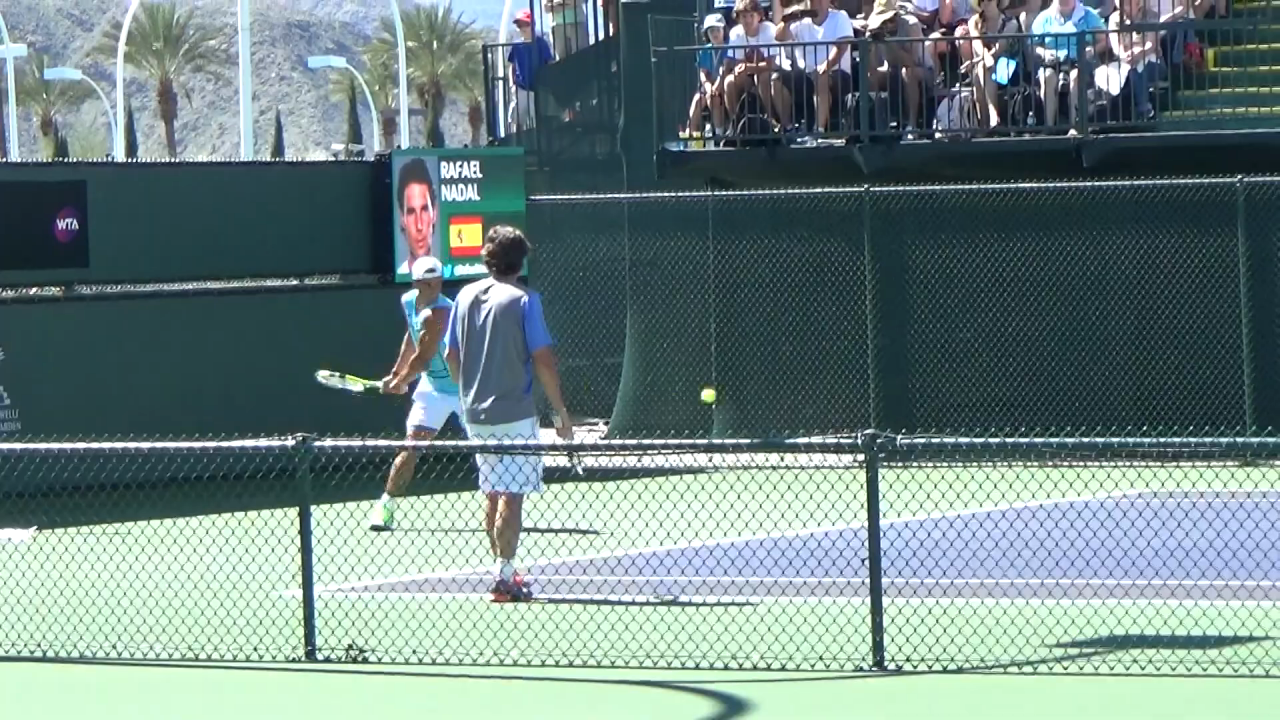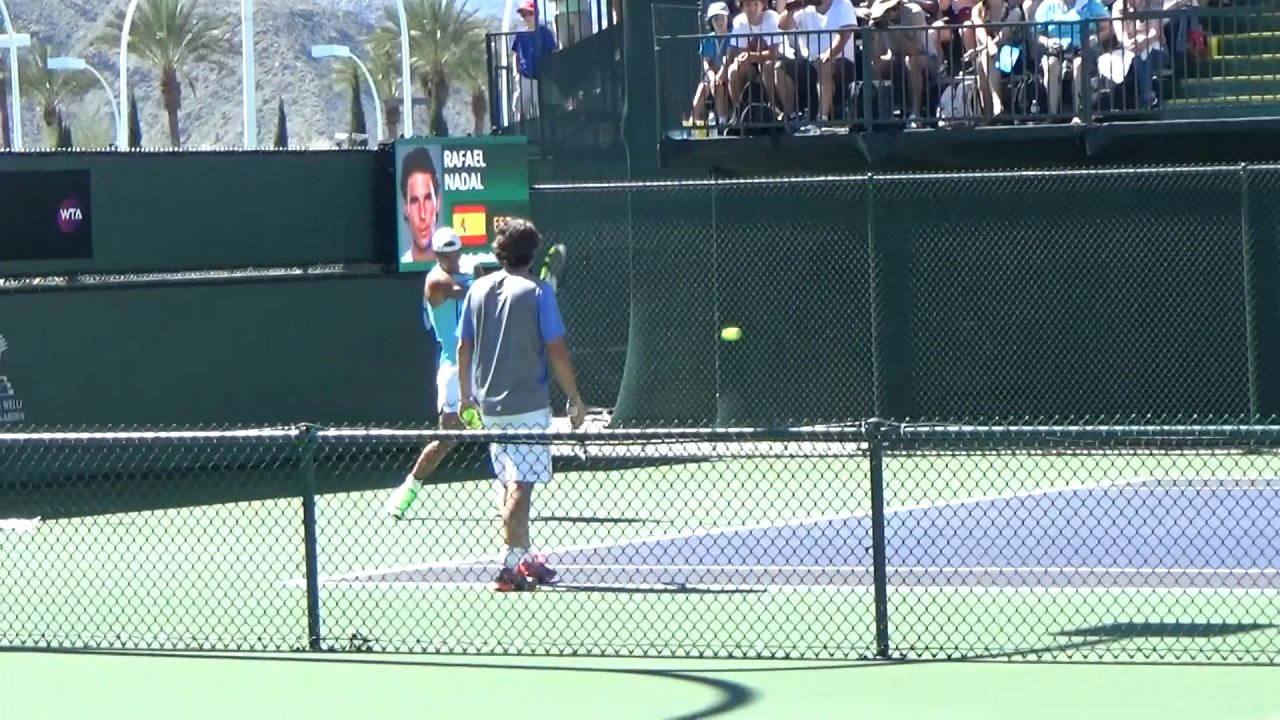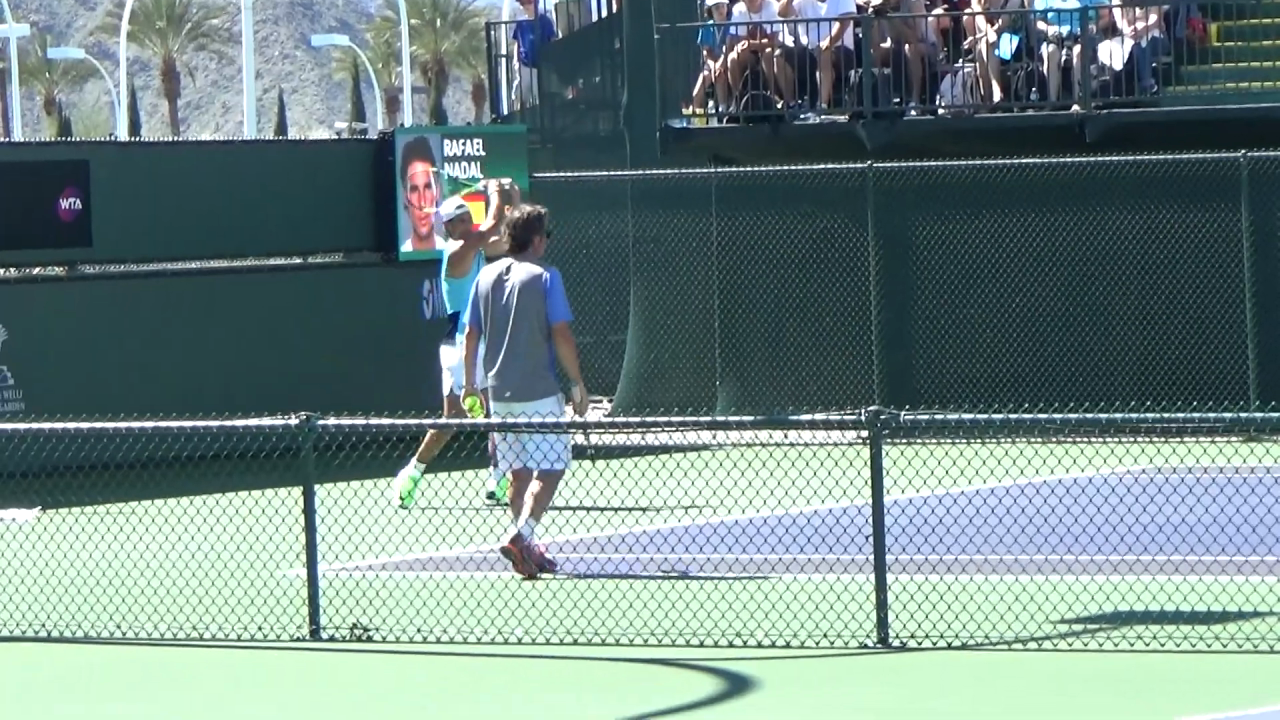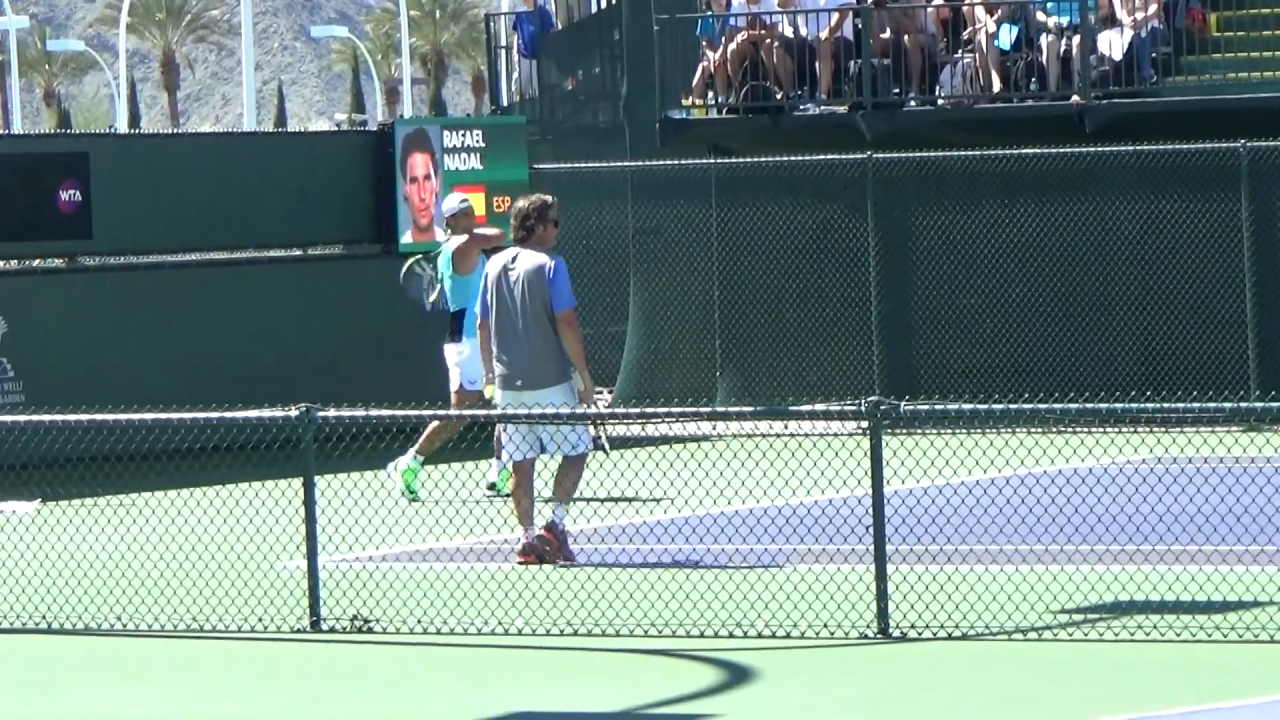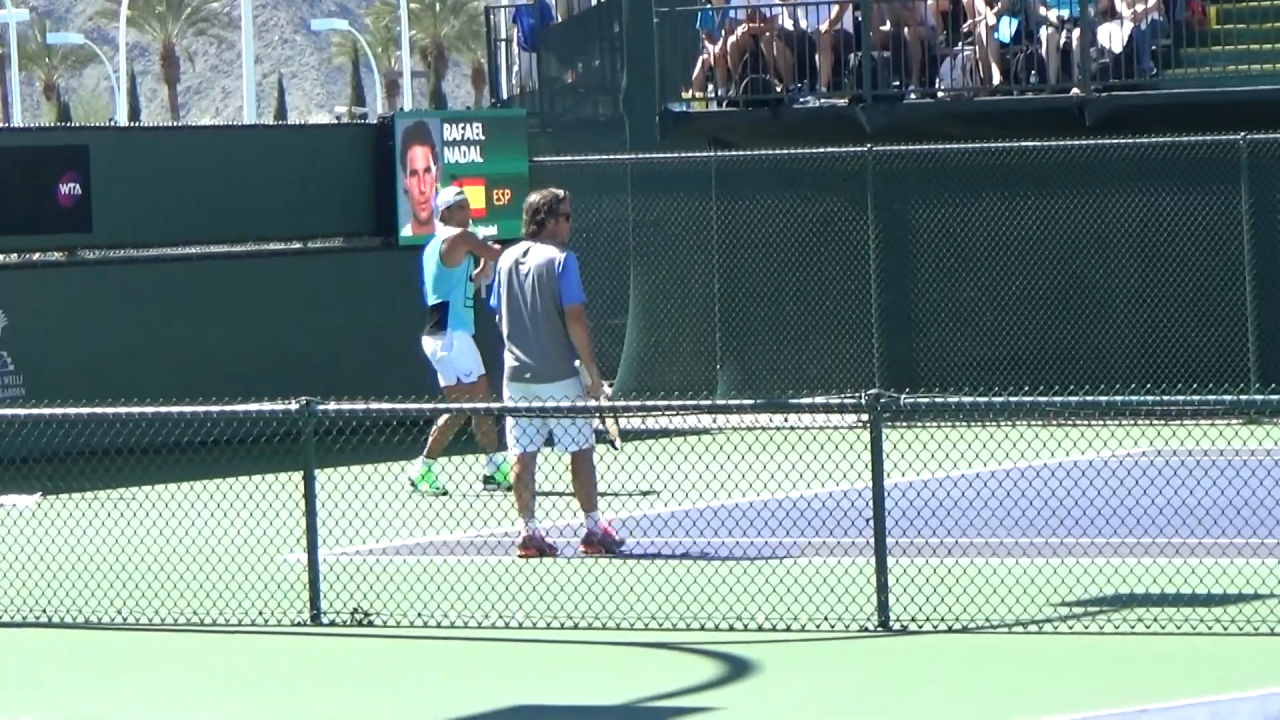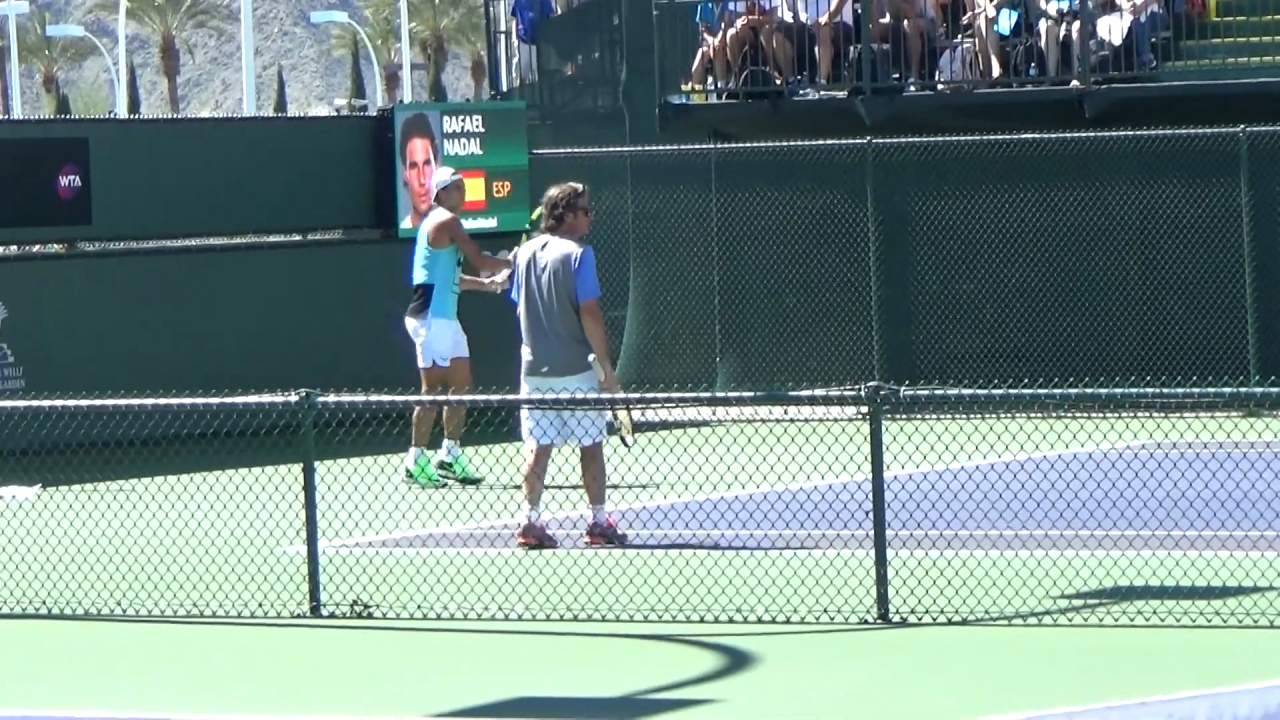
dt=0.2s
person 1, frame 1
left shoulder: (465, 296)
right shoulder: (523, 300)
left elbow: (452, 355)
right elbow: (542, 360)
right wrist: (561, 411)
left hip: (476, 415)
right hip: (514, 414)
left knee: (492, 494)
right knee: (510, 497)
left ankle: (504, 569)
right ankle: (505, 580)
person 1, frame 2
left shoulder: (477, 289)
right shoulder: (538, 292)
left elbow: (464, 348)
right elbow: (556, 351)
left wrist: (466, 395)
right wrist: (575, 399)
left hip: (491, 406)
right hip: (528, 406)
left knee: (513, 484)
right knee: (521, 487)
left ankle: (525, 559)
right ankle: (509, 568)
person 1, frame 3
left shoulder: (486, 276)
right shoulder: (545, 277)
left elbow: (471, 335)
right elbow: (562, 335)
left wrist: (470, 382)
right wrist: (579, 385)
left hip: (501, 393)
right hip: (540, 393)
left knee: (519, 473)
right knee: (550, 470)
left ankle: (527, 547)
right ankle: (519, 535)
person 1, frame 4
left shoulder: (494, 265)
right shoulder: (551, 265)
left elbow: (483, 326)
right elbow: (566, 323)
left wrist: (490, 370)
right wrist: (584, 374)
left hip: (509, 384)
right hip: (551, 382)
left knee: (521, 464)
right knee: (576, 453)
left ankle: (528, 540)
right ankle: (555, 524)
person 1, frame 5
left shoulder: (506, 259)
right shoulder: (562, 259)
left elbow: (500, 316)
right elbow: (575, 318)
right wrist: (592, 370)
left hip: (517, 375)
right hip: (560, 375)
left knee: (524, 455)
right knee: (581, 452)
left ankle: (529, 534)
right ankle: (594, 530)
person 1, frame 6
left shoulder: (525, 252)
right shoulder: (578, 254)
right elbow: (590, 314)
right wrist: (607, 365)
left hip: (534, 368)
right hip: (576, 369)
left knee: (538, 446)
right knee: (590, 445)
left ankle: (531, 522)
right ankle: (599, 523)
person 2, frame 1
left shoulder: (442, 313)
right shoulder: (407, 302)
left elbow: (422, 358)
left wrist: (399, 380)
right wrist: (396, 373)
left hip: (463, 389)
right hip: (431, 388)
right knee: (413, 450)
right ankle: (385, 505)
person 2, frame 2
left shoulder: (465, 275)
right shoulder: (436, 280)
right elbow: (466, 297)
right hip: (457, 366)
right knee: (448, 436)
right ankle: (407, 490)
person 2, frame 3
left shoulder: (471, 248)
right shoulder: (459, 251)
right elbow: (493, 227)
left wrist: (503, 197)
right wrist: (496, 196)
right hip: (461, 349)
right knee: (450, 420)
left ankle: (498, 483)
right ankle: (412, 475)
person 2, frame 4
left shoulder: (462, 248)
right shoulder: (464, 245)
right elbow: (503, 237)
right wrist: (476, 234)
left hip: (481, 341)
right hip: (469, 344)
left ankle: (501, 477)
right ankle: (409, 463)
person 2, frame 5
left shoulder: (443, 243)
right shoulder: (458, 237)
right elbow: (496, 255)
left wrist: (483, 269)
right wrist: (496, 252)
left hip: (456, 335)
right hip: (448, 336)
left knee: (484, 401)
right knee: (460, 407)
left ankle: (495, 468)
right ankle: (422, 469)
person 2, frame 6
left shoulder: (446, 223)
right shoulder: (445, 221)
right elbow: (478, 257)
left wrist: (488, 283)
right wrist: (513, 264)
left hip: (447, 318)
right hip: (431, 318)
left knee: (462, 385)
right knee: (433, 390)
left ankle: (450, 457)
right ankle: (417, 461)
